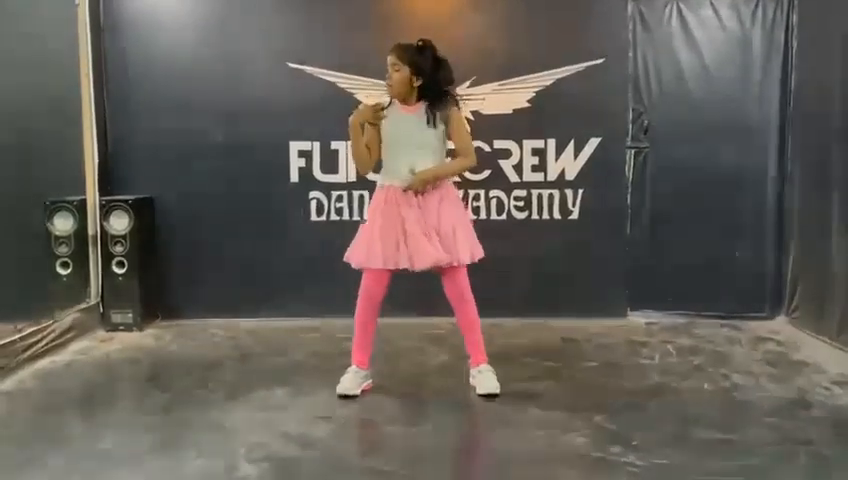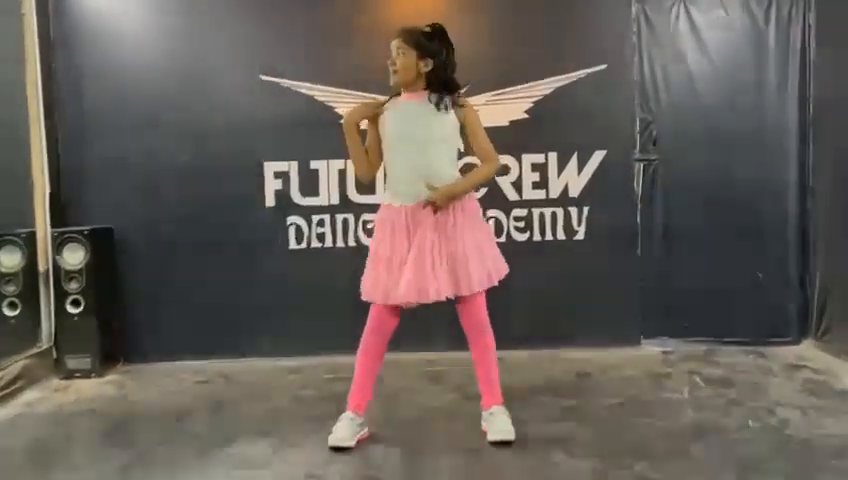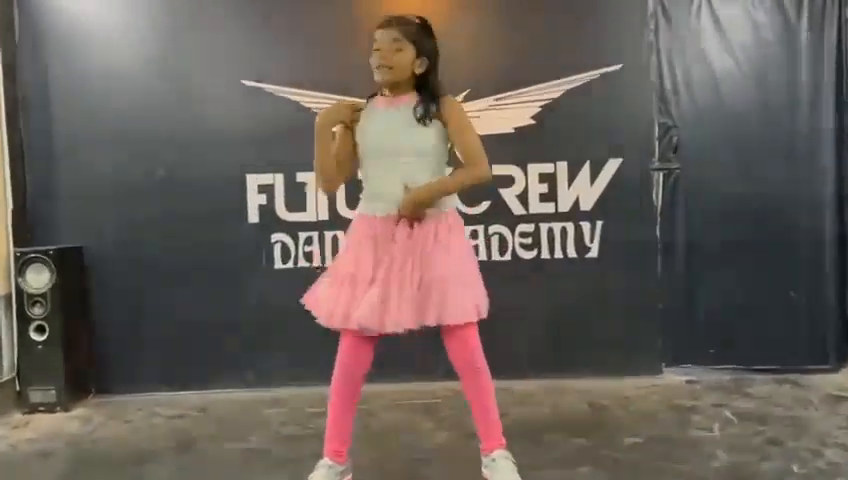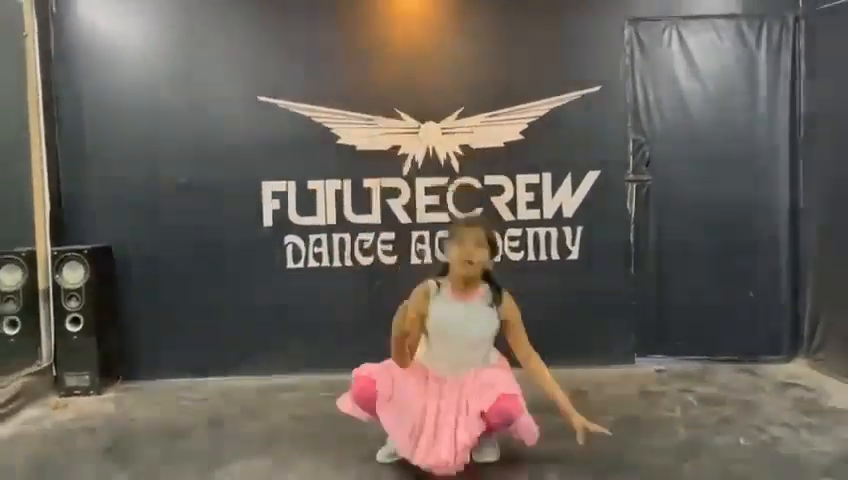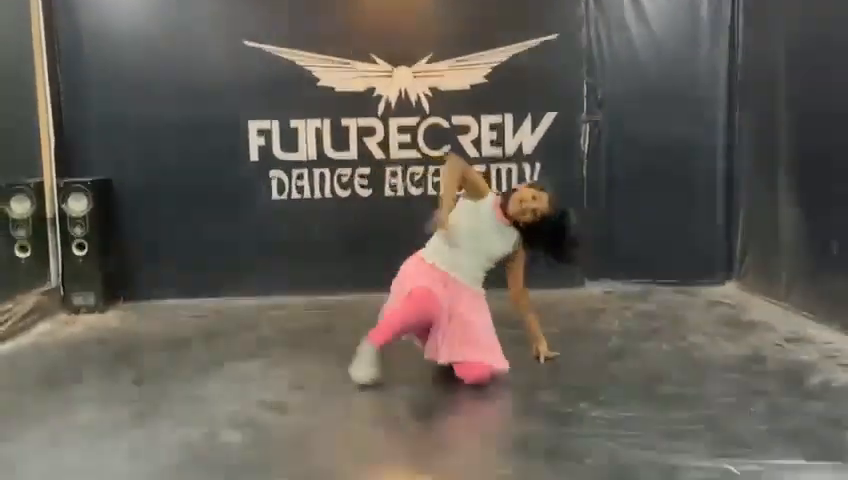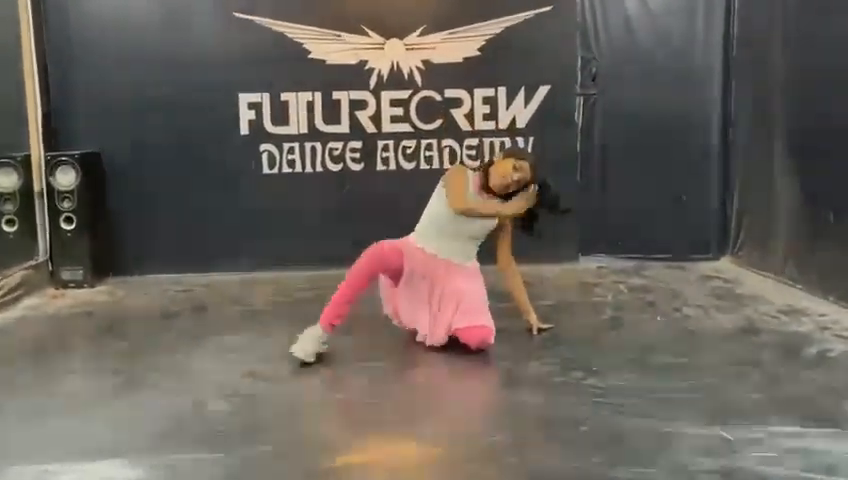
dt=0.7s
person 1, frame 1
left shoulder: (444, 109)
right shoulder: (380, 115)
left elbow: (469, 158)
right elbow: (365, 166)
left wrist: (431, 175)
right wrist: (355, 124)
left hip: (438, 203)
right hip: (390, 204)
left knee: (459, 289)
right knee: (370, 291)
left ankle: (479, 365)
right ankle: (359, 368)
person 1, frame 2
left shoulder: (455, 104)
right shoulder: (382, 112)
left elbow: (490, 162)
right elbow: (367, 173)
left wrist: (453, 191)
right wrist: (351, 127)
left hip: (453, 218)
right hip: (399, 222)
left knee: (475, 318)
right knee: (380, 323)
left ankle: (493, 407)
right ankle: (355, 414)
person 1, frame 3
left shoulder: (442, 108)
right shoulder: (359, 115)
left elbow: (479, 169)
right elbow: (329, 182)
left wrist: (426, 194)
right wrist: (324, 125)
left hip: (435, 235)
right hip: (374, 239)
left knee: (465, 351)
right knee: (352, 356)
person 1, frame 4
left shoulder: (501, 303)
right shoulder: (428, 293)
left elbow: (529, 358)
right elbow: (402, 360)
left wrist: (572, 413)
right wrist: (402, 332)
left hip: (478, 381)
right hip: (425, 377)
left knee: (508, 409)
right knee: (363, 385)
left ankle: (484, 436)
right ankle: (402, 432)
person 1, frame 5
left shoulder: (515, 242)
right shoulder: (480, 196)
left elbow: (518, 292)
right elbow: (455, 163)
left wrist: (539, 341)
right wrist: (446, 208)
left hip: (464, 294)
right hip: (428, 272)
left knee: (477, 374)
right knee: (424, 307)
left ankle: (451, 347)
right ankle: (373, 343)
person 1, frame 6
left shoulder: (502, 214)
right shoulder: (460, 175)
left elbow: (507, 262)
right elbow: (460, 206)
left wrist: (530, 313)
right wrist: (507, 208)
left hip: (458, 273)
right hip: (417, 255)
left knee: (479, 339)
right knee: (378, 254)
left ankle: (441, 318)
right ankle: (321, 330)
